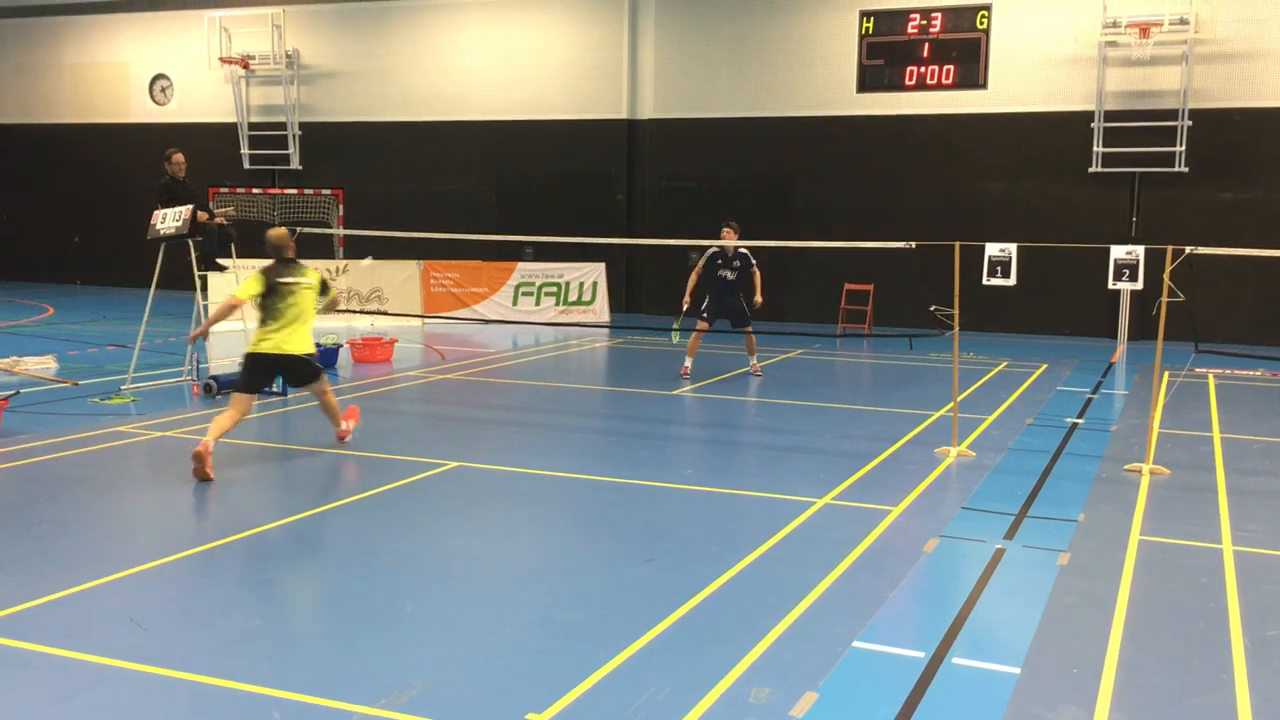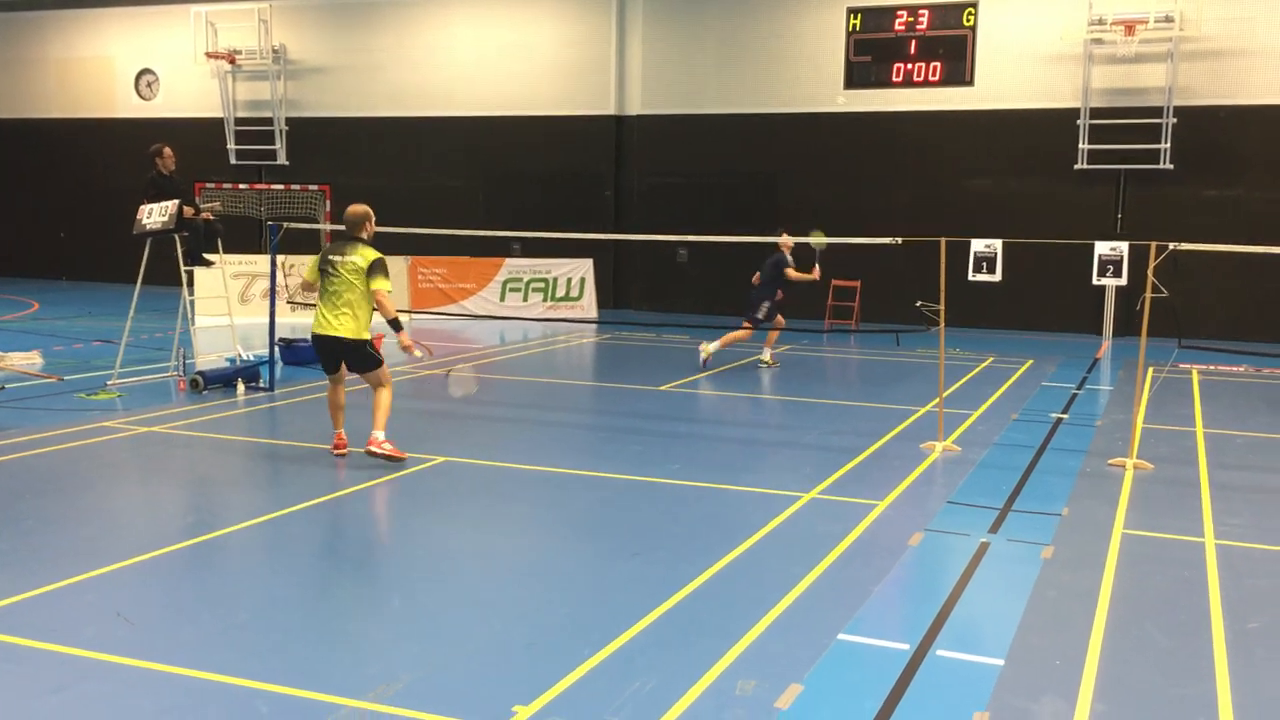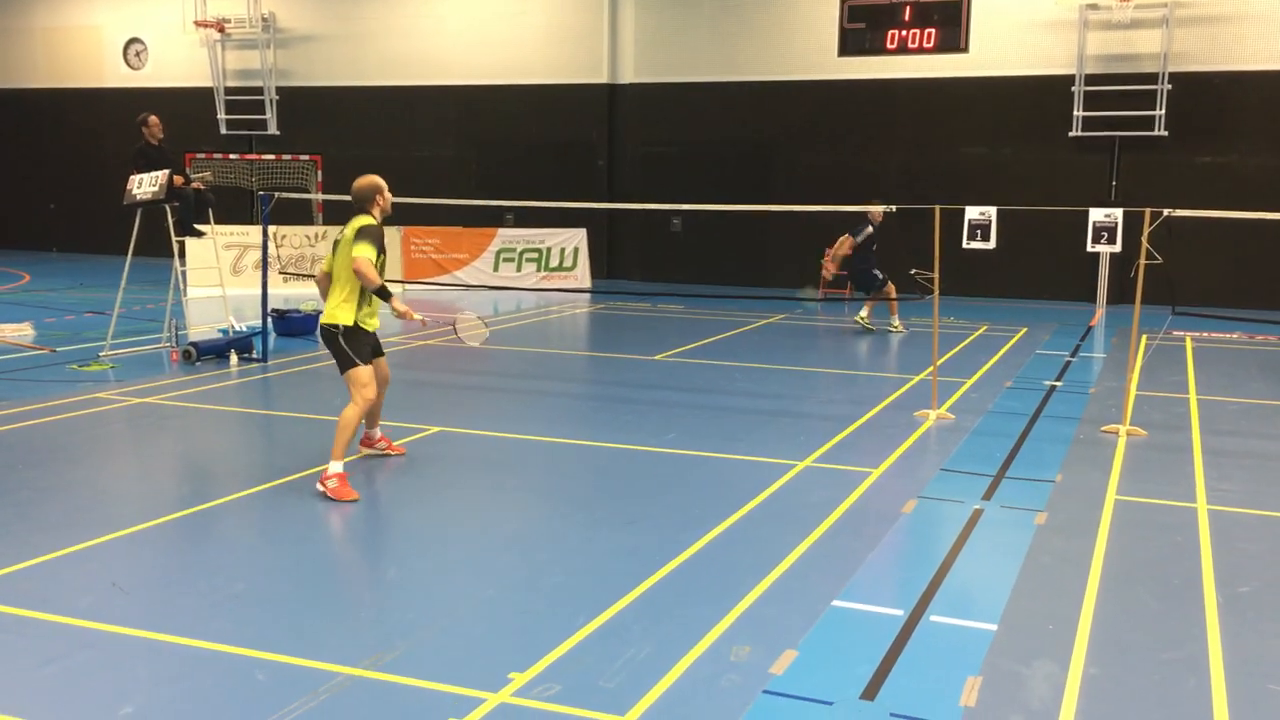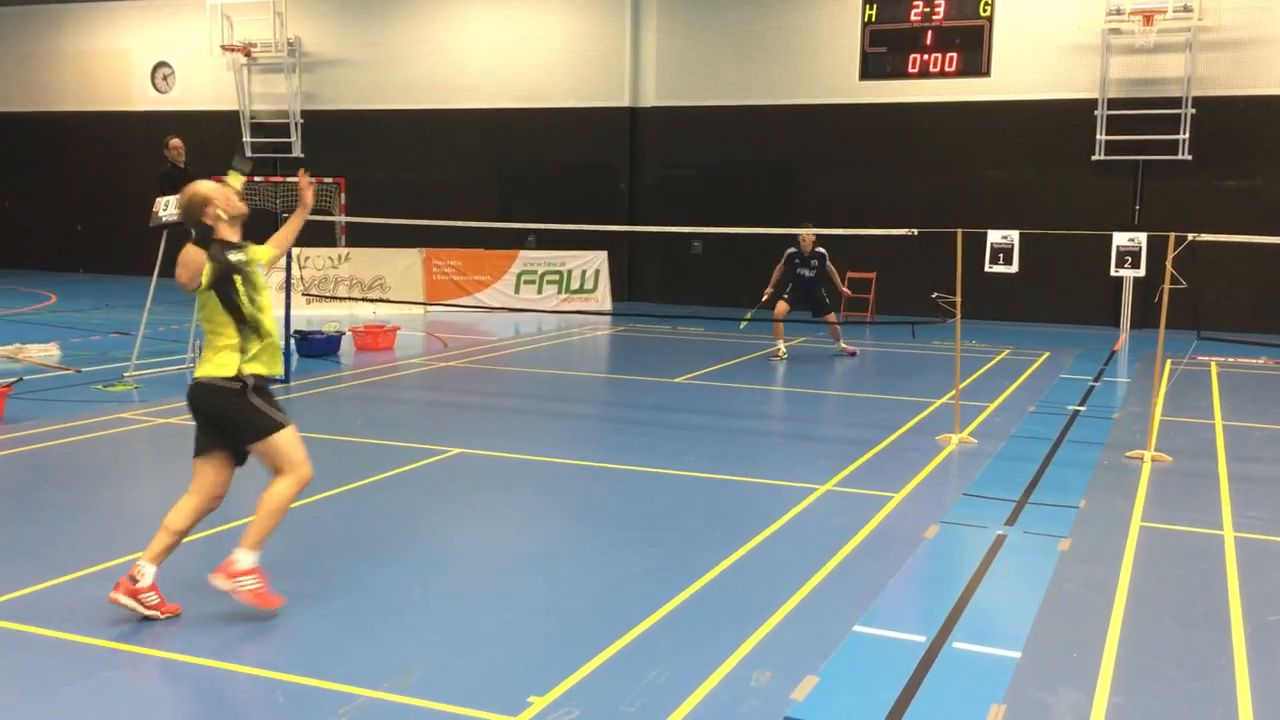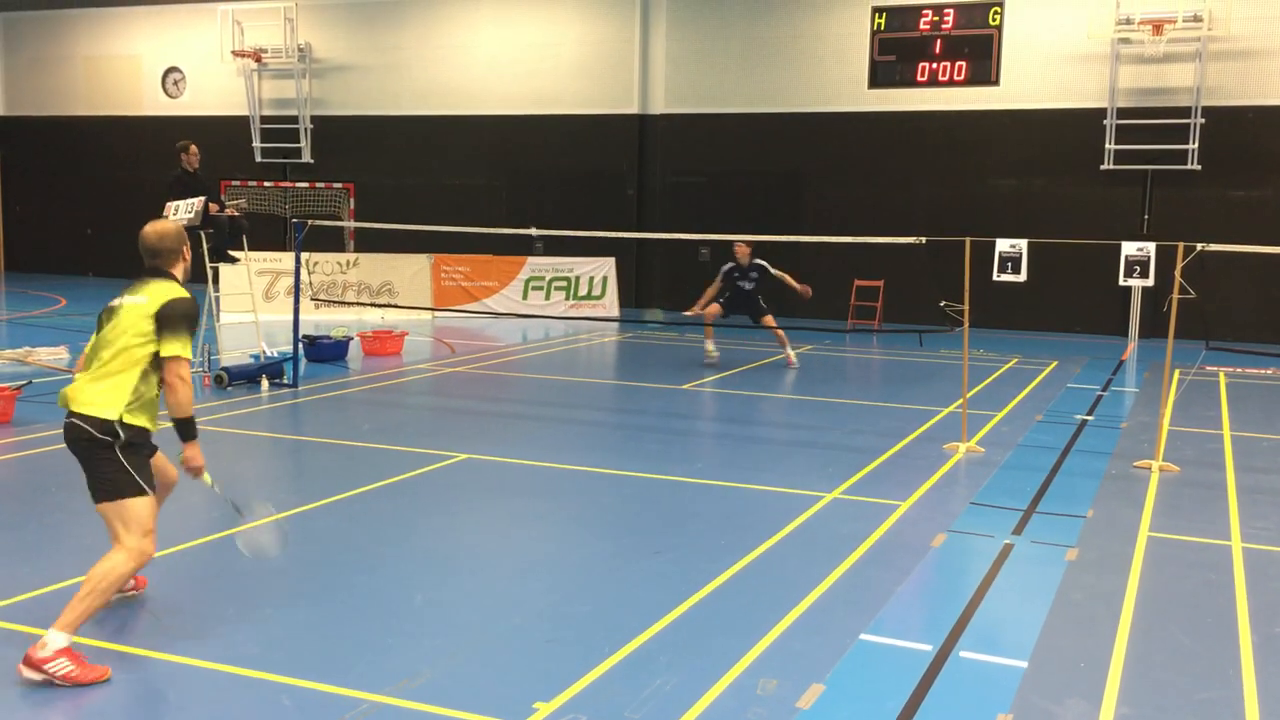
dt=0.7s
person 1, frame 1
left shoulder: (264, 275)
right shoulder: (313, 276)
left elbow: (234, 302)
right elbow: (332, 298)
left wrist: (205, 325)
right wrist: (329, 305)
left hip: (262, 353)
right hip: (299, 354)
left knee: (234, 410)
right knee: (323, 390)
left ankle: (206, 447)
right ankle: (342, 427)
person 1, frame 2
left shoulder: (328, 253)
right shoulder: (373, 258)
left elbow: (306, 285)
right elbow: (380, 298)
right wrist: (401, 332)
left hip: (321, 334)
right hip: (353, 337)
left knee: (336, 382)
right knee: (383, 384)
left ankle: (339, 437)
right ankle: (378, 439)
person 1, frame 3
left shoulder: (350, 230)
right shoulder: (369, 228)
left elbow: (323, 277)
right elbow: (362, 266)
right wrist: (392, 299)
left hip: (353, 324)
right hip: (344, 327)
left knee: (381, 381)
right knee: (365, 395)
left ankle: (372, 436)
right ankle: (332, 474)
person 1, frame 4
left shoulder: (239, 253)
right shoulder: (218, 256)
left elbow: (271, 252)
right elbow: (187, 278)
left wrist: (303, 209)
right wrist: (201, 243)
left hip: (215, 389)
right hip: (236, 386)
left knee: (205, 494)
right knee: (295, 472)
left ankle: (139, 581)
right ankle: (240, 566)
person 1, frame 5
left shoulder: (125, 297)
right shoulder: (177, 302)
left elbow: (89, 361)
right elbow: (175, 377)
right wrist: (189, 438)
left hip: (82, 418)
right hip: (107, 429)
left knee: (163, 481)
right knee: (138, 547)
left ankle: (115, 578)
right ankle: (48, 649)
